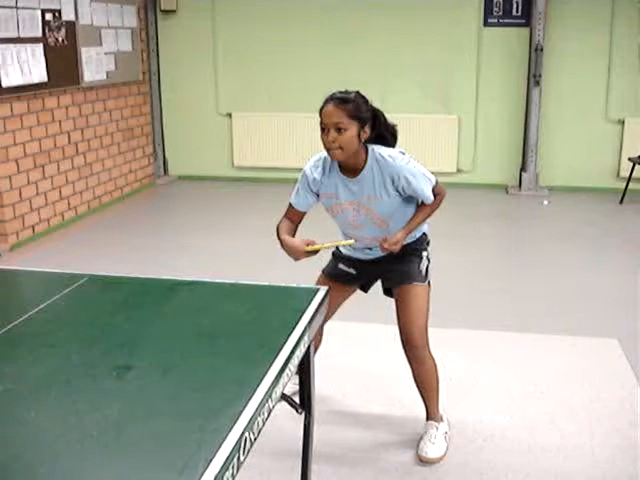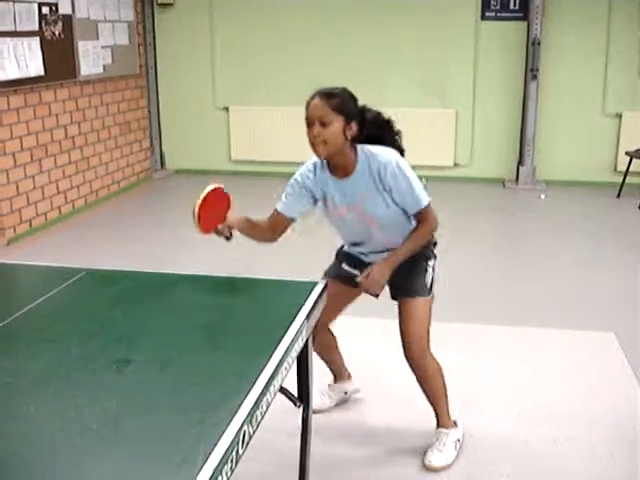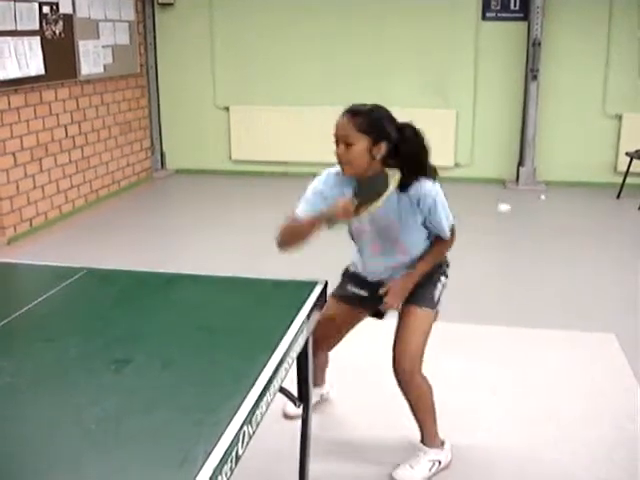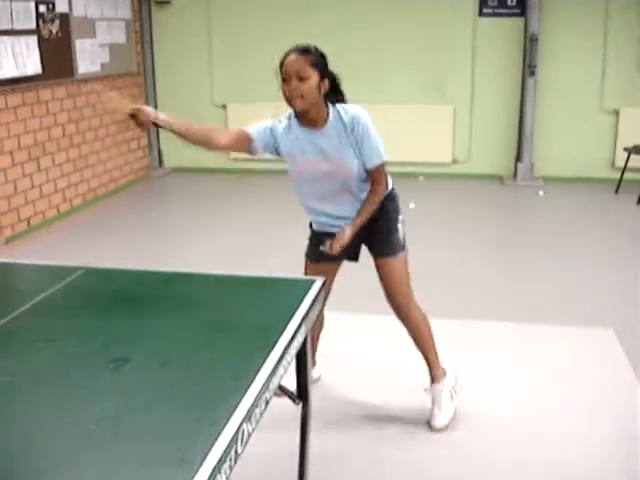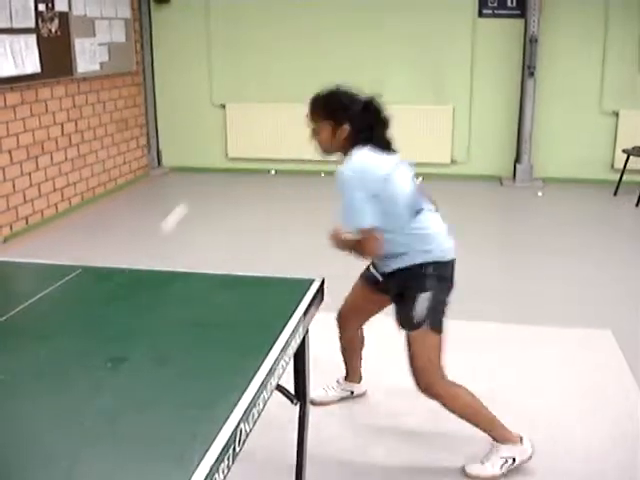
dt=1s
person 1, frame 1
left shoulder: (394, 165)
right shoulder: (317, 170)
left elbow: (437, 195)
right elbow: (288, 220)
left wrist: (405, 231)
right wrist: (288, 241)
left hip: (405, 250)
right hip: (353, 251)
left knee: (414, 340)
left ankle: (435, 421)
person 1, frame 2
left shoulder: (385, 163)
right shoulder: (311, 176)
left elbow: (428, 222)
right elbow: (271, 230)
left wrist: (388, 265)
right wrist: (236, 221)
left hip: (410, 254)
right hip: (358, 254)
left knee: (415, 350)
right knee: (311, 321)
left ankle: (448, 427)
right ankle: (343, 381)
person 1, frame 3
left shoulder: (422, 191)
right shoulder: (333, 183)
left elbow: (445, 240)
right elbow: (284, 241)
left wrist: (406, 284)
right wrist: (322, 217)
left hip: (421, 274)
right hip: (367, 274)
left knee: (405, 365)
right knee: (317, 336)
left ankle: (434, 447)
right ankle: (317, 388)
person 1, frame 4
left shoulder: (353, 119)
right shoulder: (280, 131)
left elbow: (379, 181)
right elbow: (222, 140)
left wrist: (352, 229)
right wrist: (161, 120)
left hip: (375, 213)
right hip: (325, 223)
left knee: (402, 304)
left ankle: (440, 380)
right ankle: (307, 368)
person 1, frame 5
left shoulder: (352, 171)
right shoulder: (377, 155)
left elbow: (369, 247)
left wrist: (344, 243)
left hip: (422, 267)
right hip: (400, 259)
left knee: (429, 380)
right knee: (348, 317)
left ankle: (511, 443)
right ankle: (352, 382)
